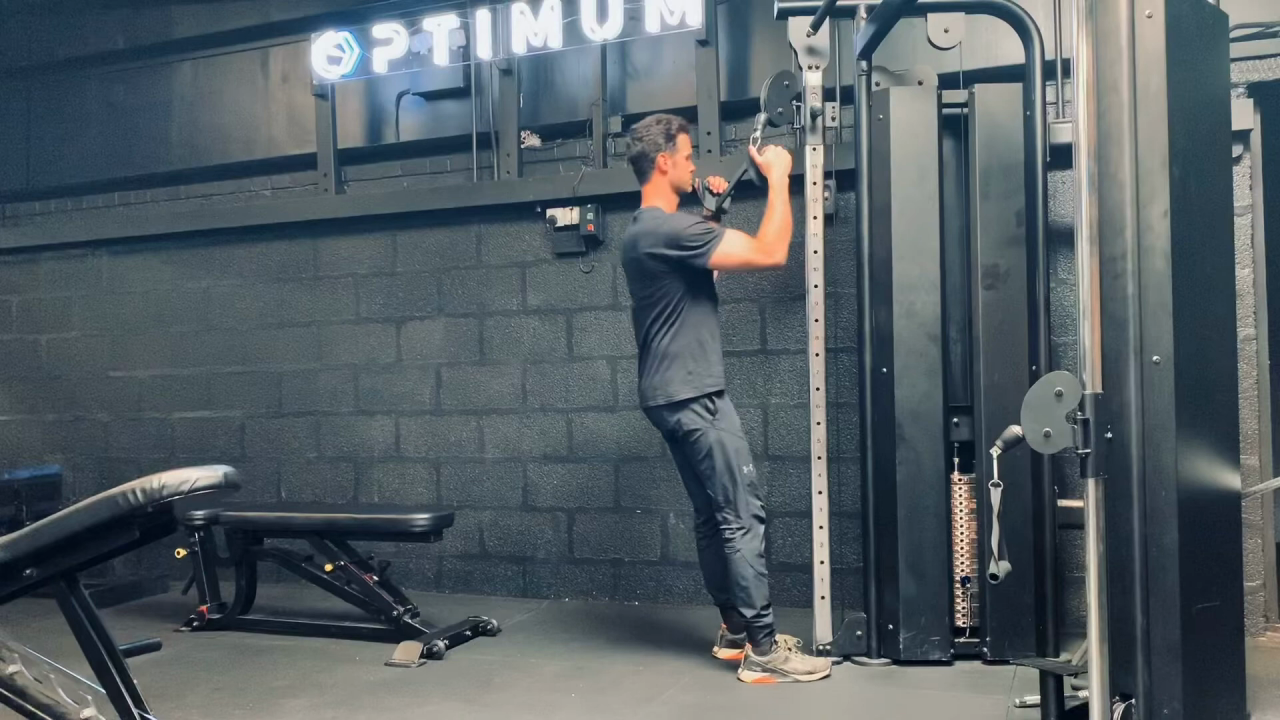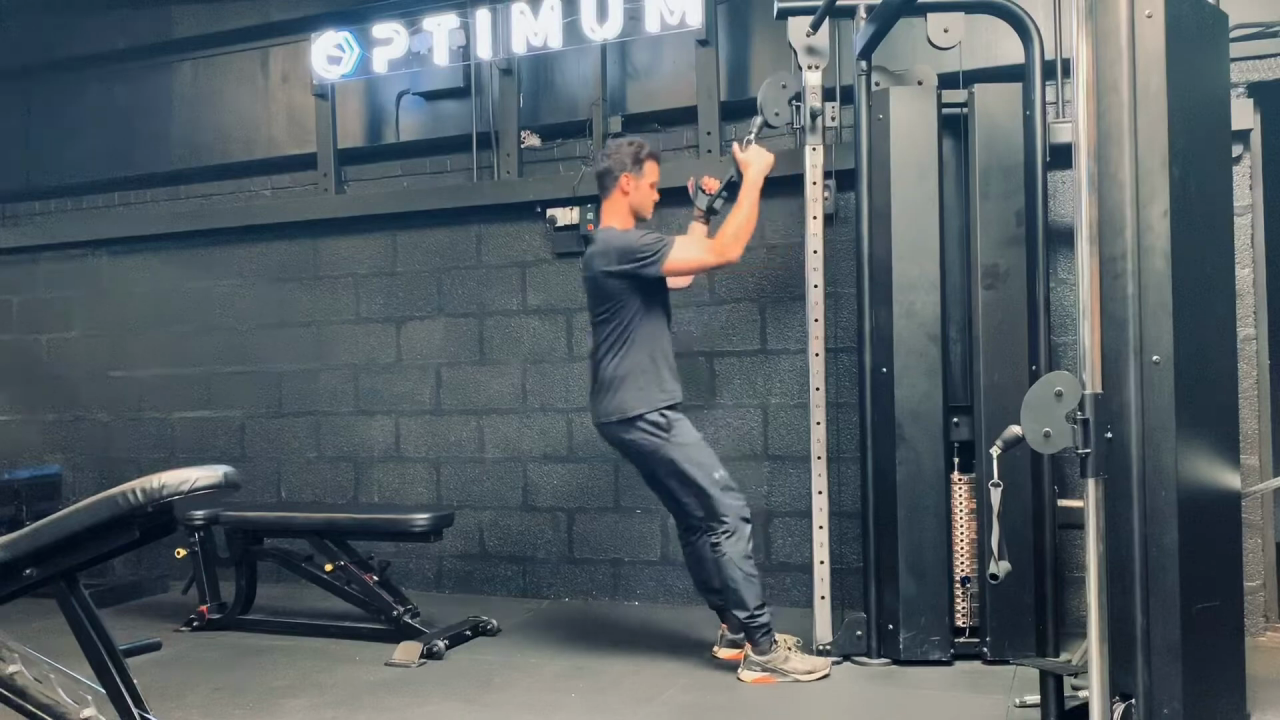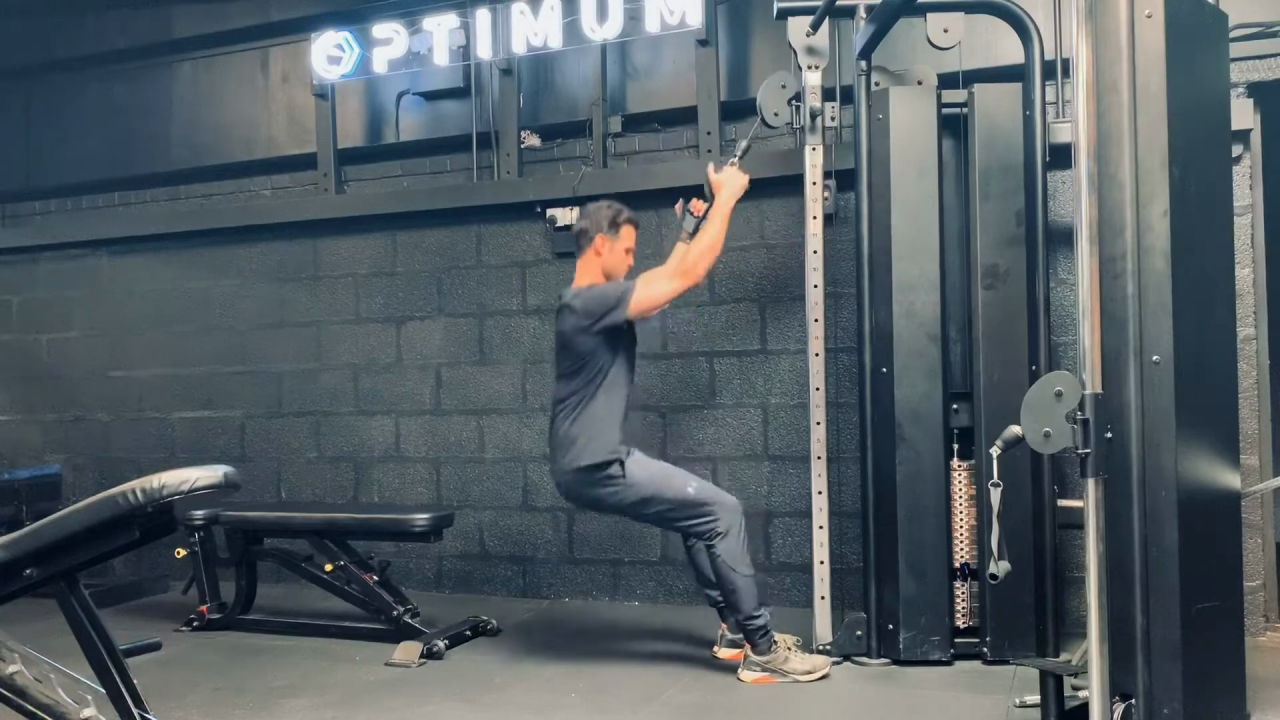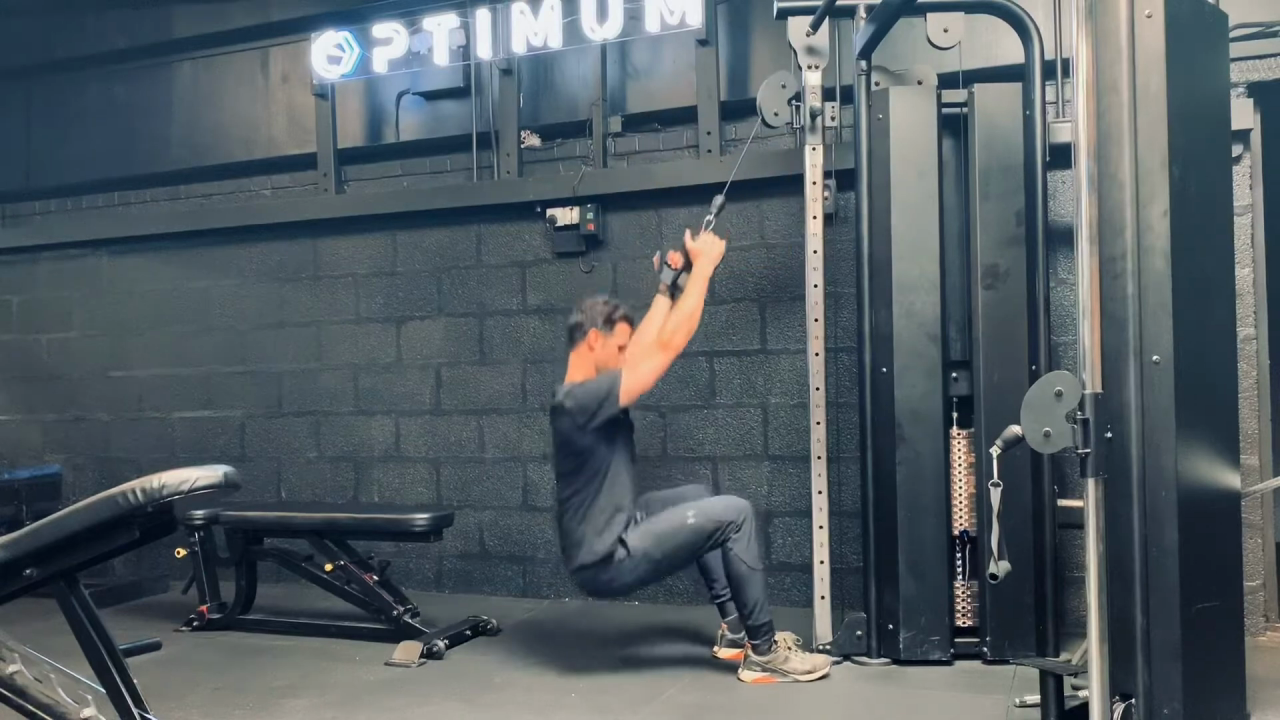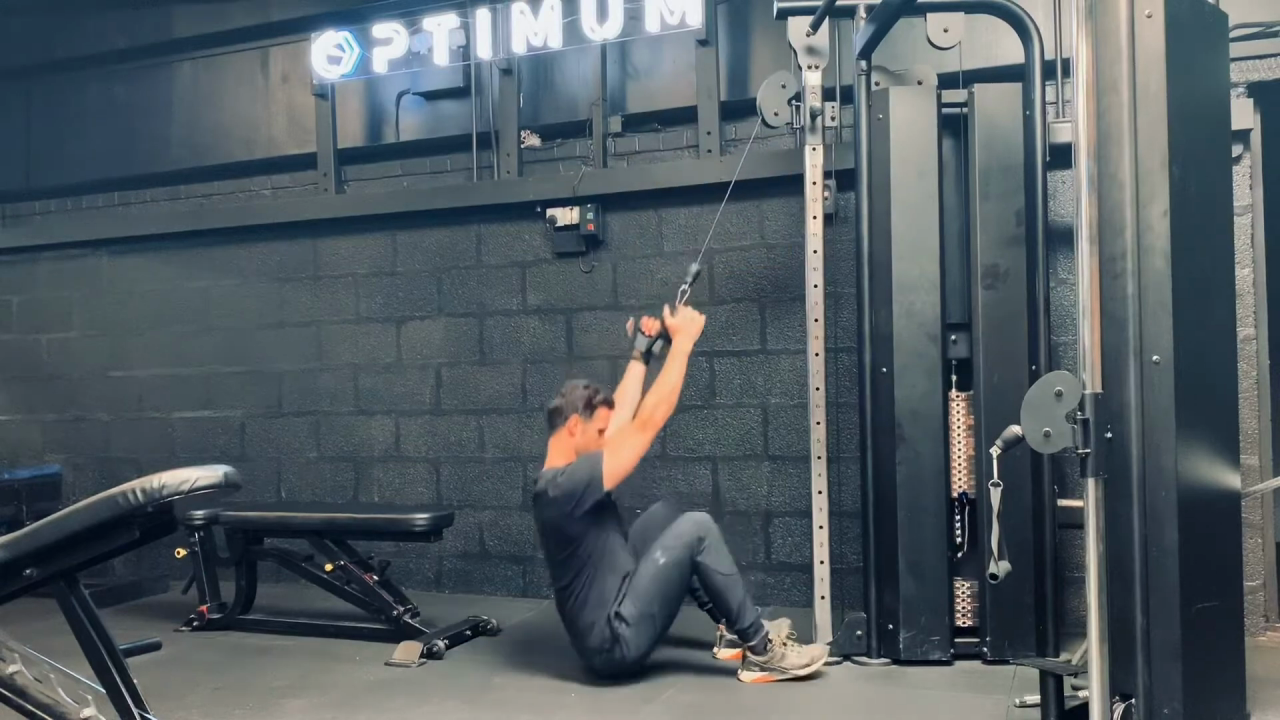
dt=0.3s
person 1, frame 1
left shoulder: (651, 230)
right shoulder: (665, 229)
left elbow: (706, 273)
right elbow: (770, 253)
right wrist: (777, 176)
left hip: (680, 393)
right hip: (689, 395)
left knee: (717, 516)
right knee: (742, 515)
left ankle: (736, 631)
right ankle: (764, 650)
person 1, frame 2
left shoulder: (616, 248)
right shoulder: (620, 246)
left elbow: (683, 271)
right elbow: (724, 251)
left wrist: (701, 212)
right wrist: (753, 175)
left hip: (637, 410)
right hip: (642, 411)
left knee: (699, 520)
right knee: (727, 515)
left ankle: (734, 630)
right ankle: (761, 648)
person 1, frame 3
left shoulder: (592, 305)
right shoulder: (588, 304)
left elbow: (665, 280)
right elbow: (685, 276)
left wrist: (690, 229)
right wrist: (725, 198)
left hip: (598, 460)
right hip: (591, 467)
left knee: (701, 507)
right knee: (720, 511)
left ankle: (735, 629)
right ankle: (764, 651)
person 1, frame 4
left shoulder: (587, 390)
right shoulder: (581, 401)
left elbow: (649, 346)
right elbow: (668, 347)
left wrist: (668, 285)
right wrist: (703, 266)
left hip: (613, 530)
right hip: (607, 557)
left knee: (701, 504)
right knee: (735, 514)
left ankle: (735, 629)
right ankle: (764, 651)
person 1, frame 5
left shoulder: (561, 476)
right shoulder: (563, 489)
left elbow: (621, 418)
right elbow: (646, 425)
left wrist: (641, 353)
right wrist: (683, 340)
left hip: (611, 617)
right hip: (615, 641)
left knee: (666, 518)
right knee: (696, 527)
left ankle: (732, 630)
right ankle: (761, 650)
